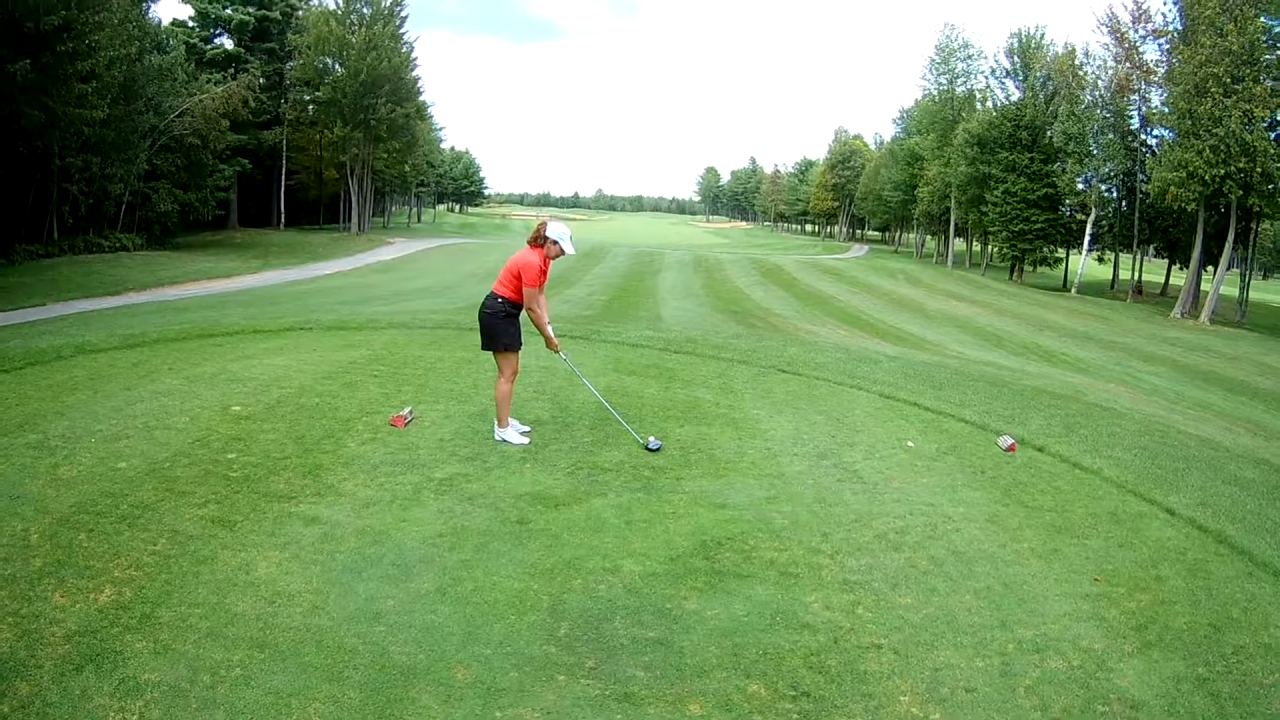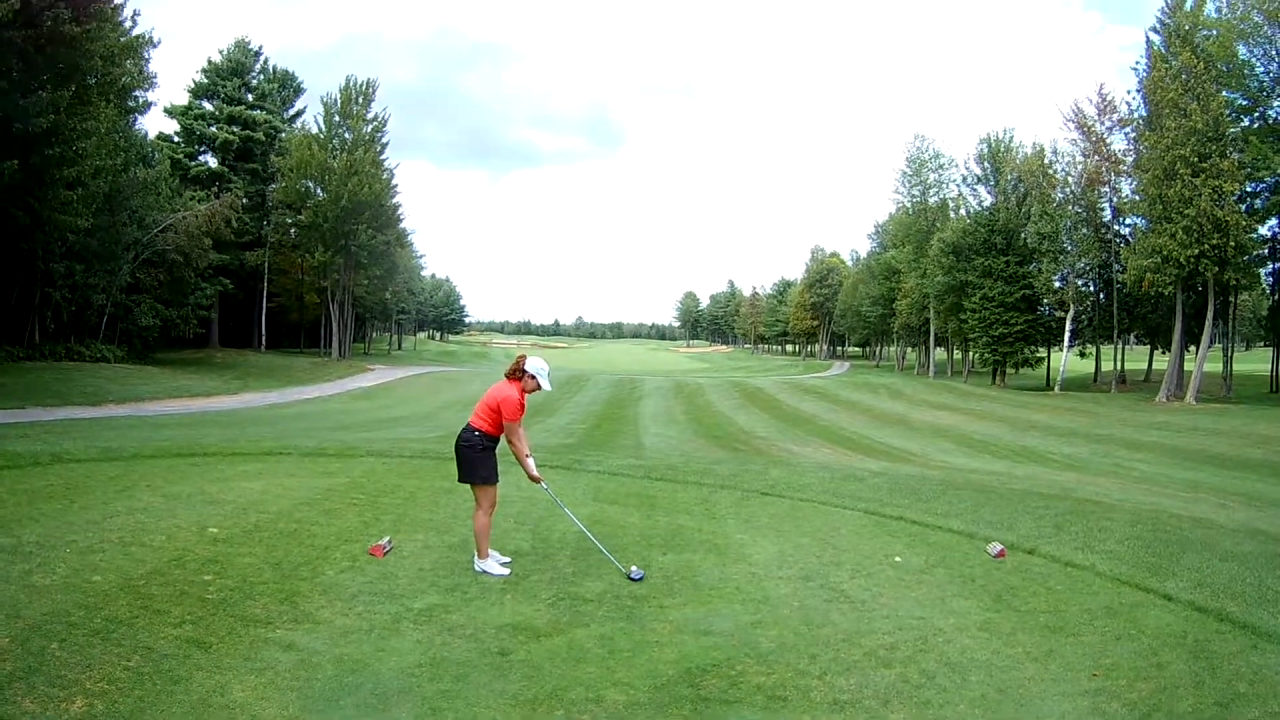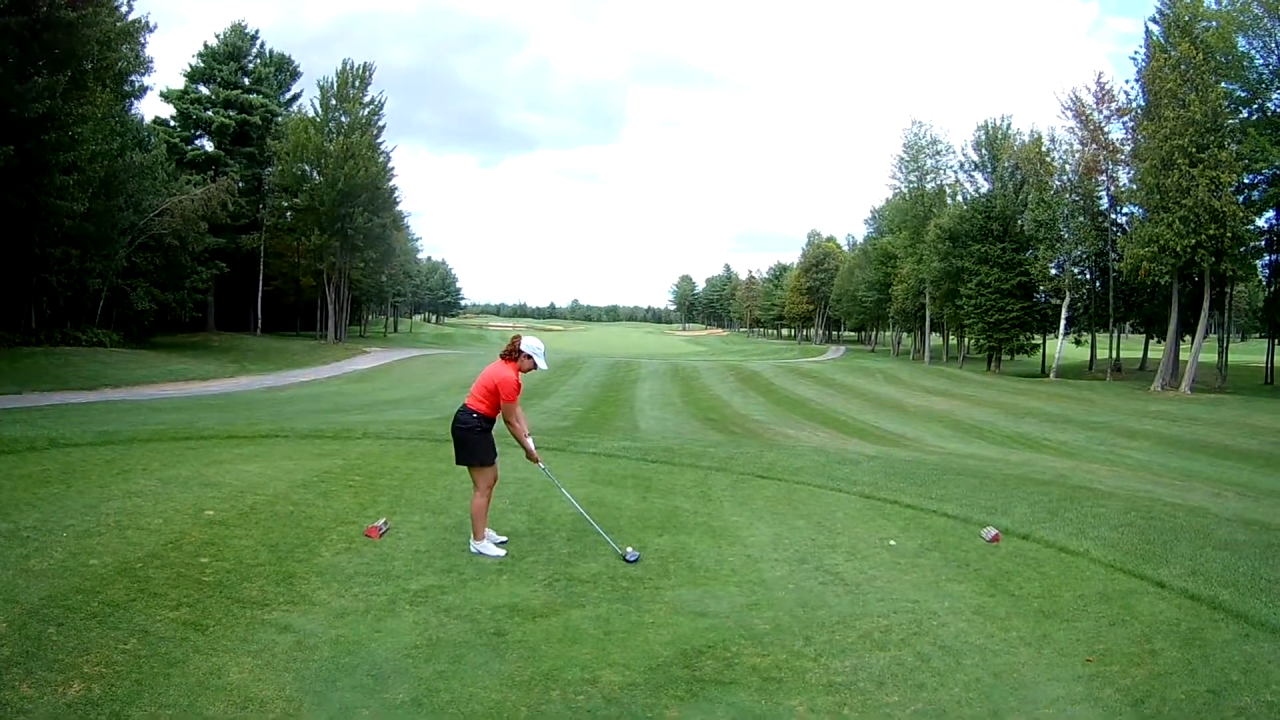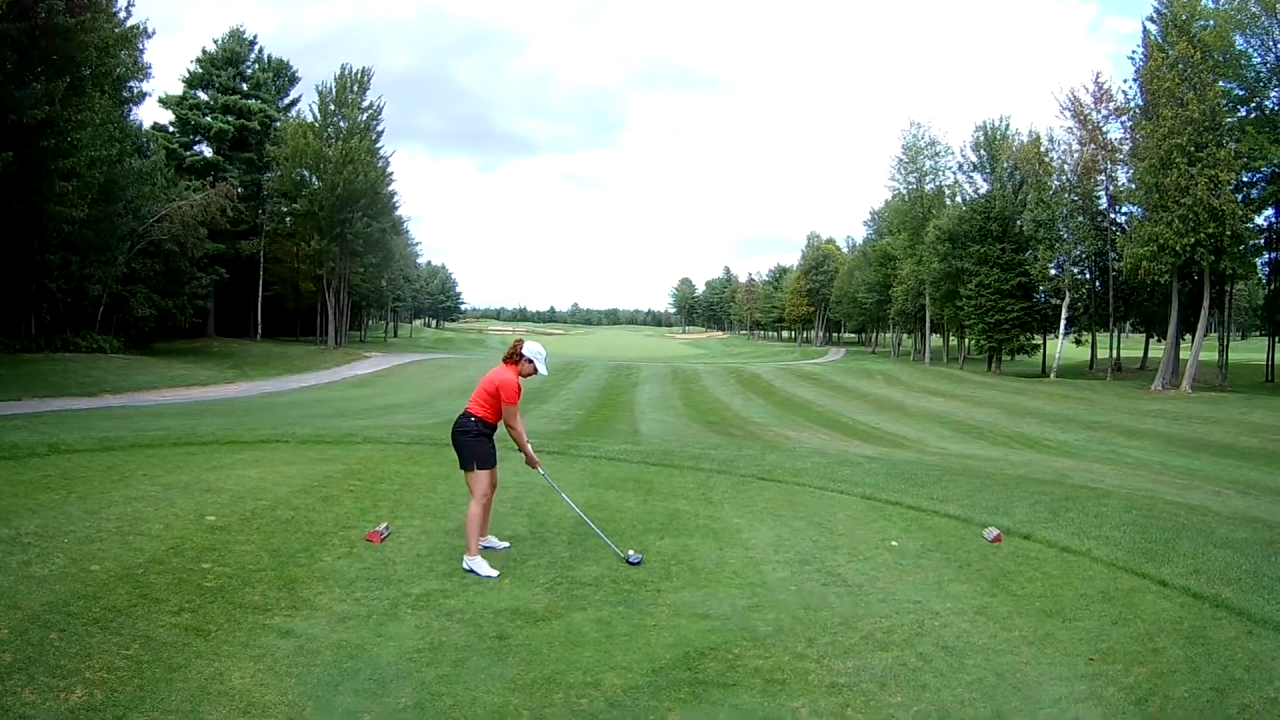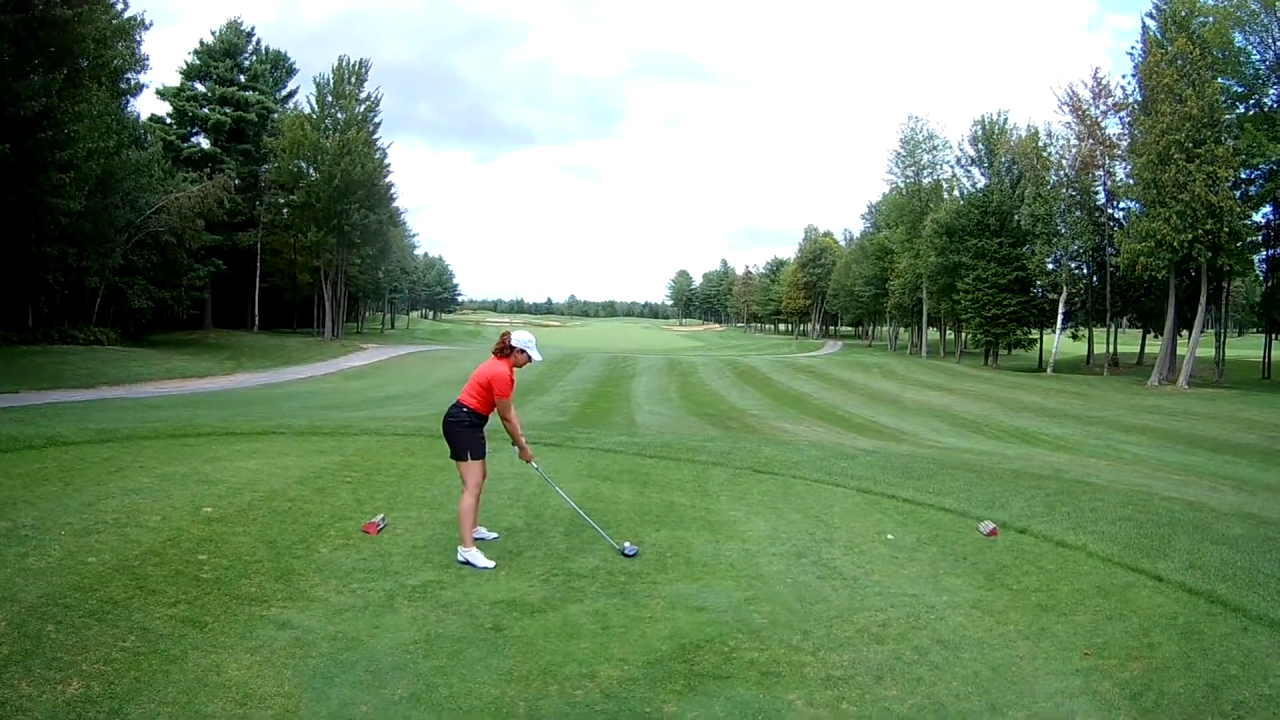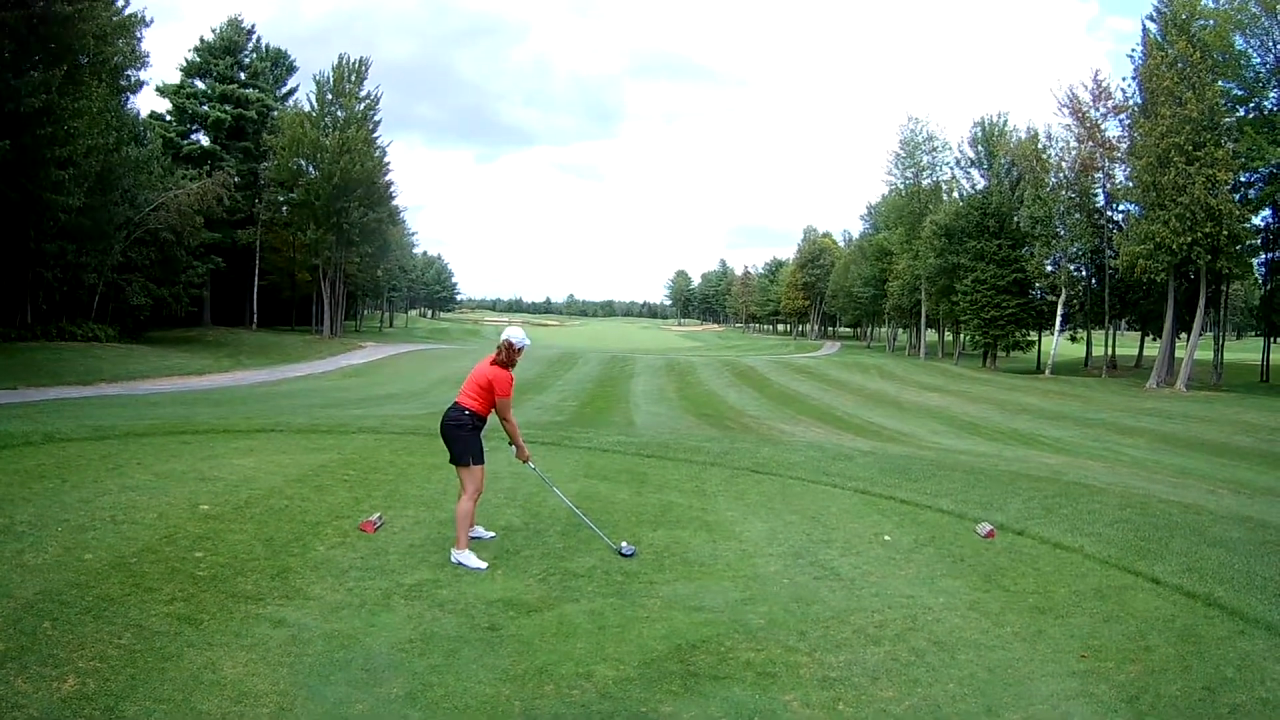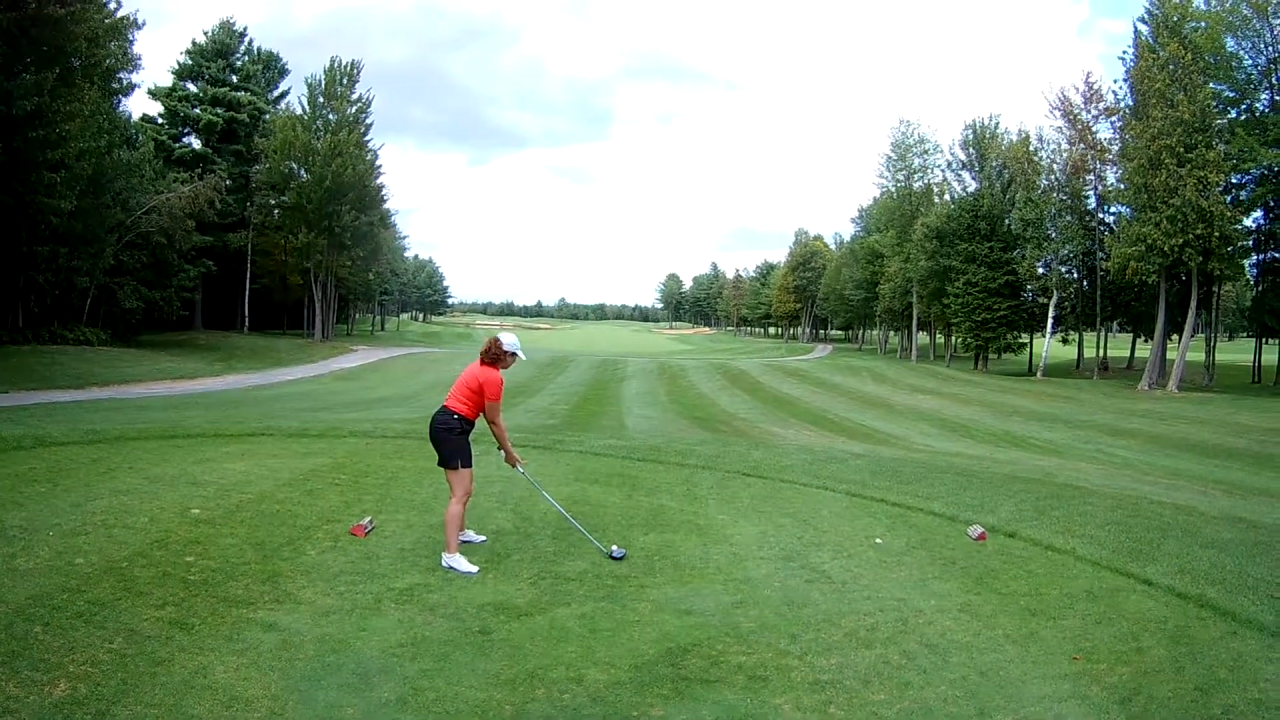
dt=0.7s
person 1, frame 1
left shoulder: (542, 258)
right shoulder: (532, 262)
left elbow: (540, 295)
right elbow: (531, 307)
left wrist: (548, 326)
right wrist: (548, 338)
left hip: (507, 312)
right hip: (498, 312)
left knee: (510, 372)
right knee: (508, 373)
left ankle: (504, 420)
right ankle: (502, 429)
person 1, frame 2
left shoulder: (516, 390)
right shoulder: (510, 396)
left elbow: (518, 429)
right elbow: (512, 441)
left wrist: (529, 458)
right wrist: (528, 471)
left hip: (481, 444)
right hip: (475, 444)
left knee: (487, 503)
right knee: (485, 505)
left ankle: (484, 552)
right ankle: (482, 560)
person 1, frame 3
left shoulder: (507, 367)
right shoulder: (507, 378)
left elbow: (516, 407)
right elbow: (510, 421)
left wrist: (528, 436)
right wrist: (528, 449)
left hip: (475, 424)
right hip: (472, 426)
left knee: (490, 479)
right knee: (483, 487)
left ankle: (481, 530)
right ankle: (478, 541)
person 1, frame 4
left shoulder: (507, 373)
right shoulder: (508, 380)
left elbow: (514, 416)
right elbow: (511, 424)
left wrist: (527, 445)
right wrist: (529, 455)
left hip: (478, 430)
right hip: (472, 432)
left knee: (490, 486)
right knee: (480, 496)
left ankle: (483, 537)
right ankle: (472, 557)
person 1, frame 5
left shoulder: (502, 365)
right shoulder: (501, 374)
left elbow: (509, 408)
right elbow: (506, 417)
left wrist: (521, 437)
right wrist: (522, 447)
left hip: (469, 421)
right hip: (462, 423)
left knee: (478, 477)
right knee: (473, 486)
left ankle: (473, 528)
right ankle: (467, 548)
person 1, frame 6
left shoulder: (494, 362)
right shoulder: (502, 375)
left elbow: (503, 411)
right elbow: (506, 417)
left wrist: (516, 440)
right wrist: (520, 447)
left hip: (460, 422)
right hip: (463, 426)
left knee: (472, 482)
right knee: (472, 490)
left ankle: (470, 528)
right ankle: (460, 550)
person 1, frame 7
left shoulder: (483, 366)
right shoulder: (492, 377)
left elbow: (490, 415)
right elbow: (494, 421)
left wrist: (506, 445)
right wrist: (509, 452)
left hip: (449, 425)
right hip: (451, 429)
left knee: (463, 485)
right knee: (461, 493)
left ankle: (460, 532)
right ankle: (451, 555)
